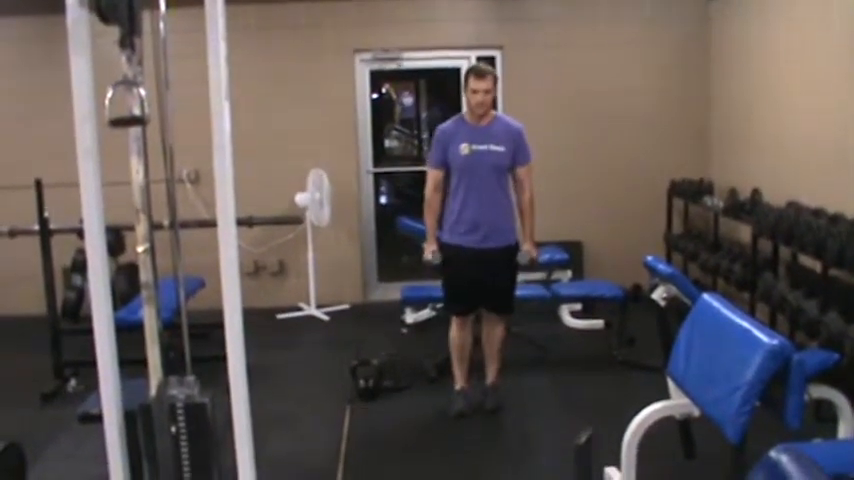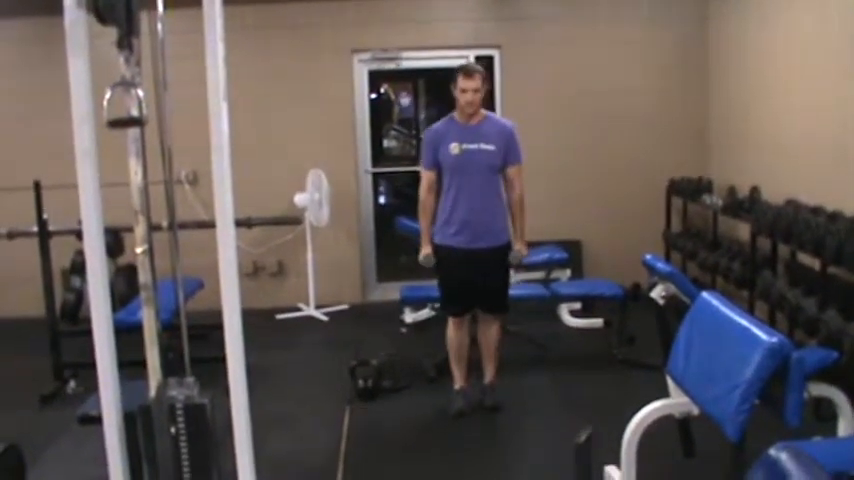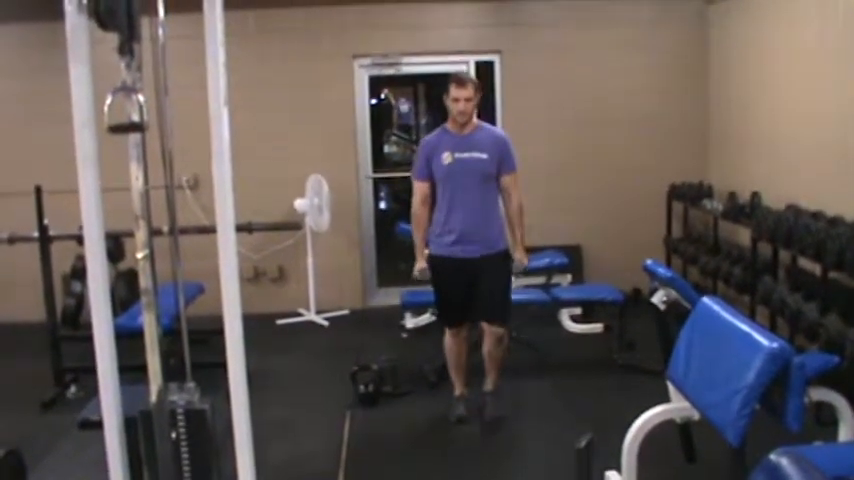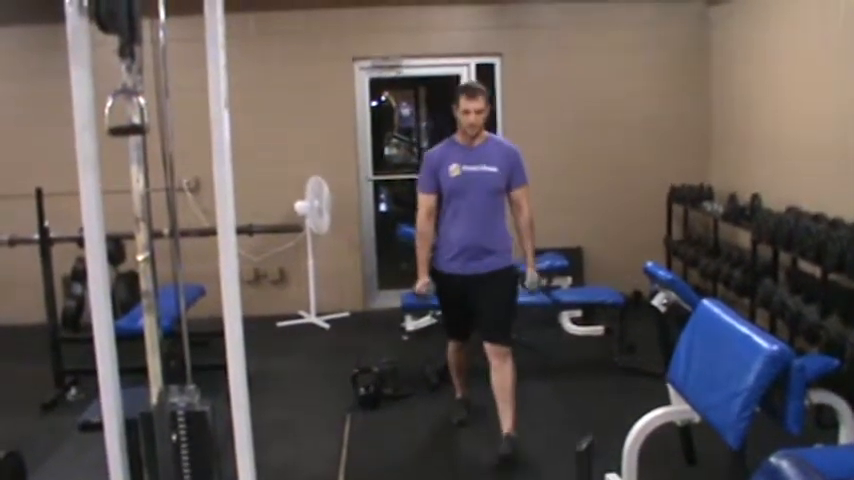
dt=0.3s
person 1, frame 1
left shoulder: (513, 133)
right shoulder: (446, 134)
left elbow: (524, 189)
right elbow: (434, 190)
left wrist: (528, 239)
right wrist: (431, 239)
left hip: (501, 243)
right hip: (458, 243)
left knee: (495, 315)
right knee: (461, 318)
left ankle: (491, 383)
right ankle: (461, 387)
person 1, frame 2
left shoulder: (503, 131)
right shoulder: (437, 134)
left elbow: (514, 188)
right elbow: (427, 191)
left wrist: (519, 238)
right wrist: (426, 241)
left hip: (494, 243)
right hip: (451, 244)
left knee: (490, 316)
right knee: (457, 318)
left ankle: (489, 383)
right ankle: (460, 387)
person 1, frame 3
left shoulder: (496, 140)
right shoulder: (431, 145)
left elbow: (511, 195)
right elbow: (420, 203)
left wrist: (519, 245)
right wrist: (420, 254)
left hip: (491, 252)
right hip: (447, 254)
left knee: (496, 329)
right knee: (455, 328)
left ankle: (490, 391)
right ankle: (460, 393)
person 1, frame 4
left shoulder: (507, 154)
right shoulder: (436, 157)
left elbow: (522, 210)
right elbow: (425, 217)
left wrist: (531, 263)
right wrist: (423, 271)
left hip: (496, 268)
right hip: (451, 268)
left knee: (499, 351)
right knee: (457, 341)
left ankle: (508, 433)
right ankle: (461, 396)
